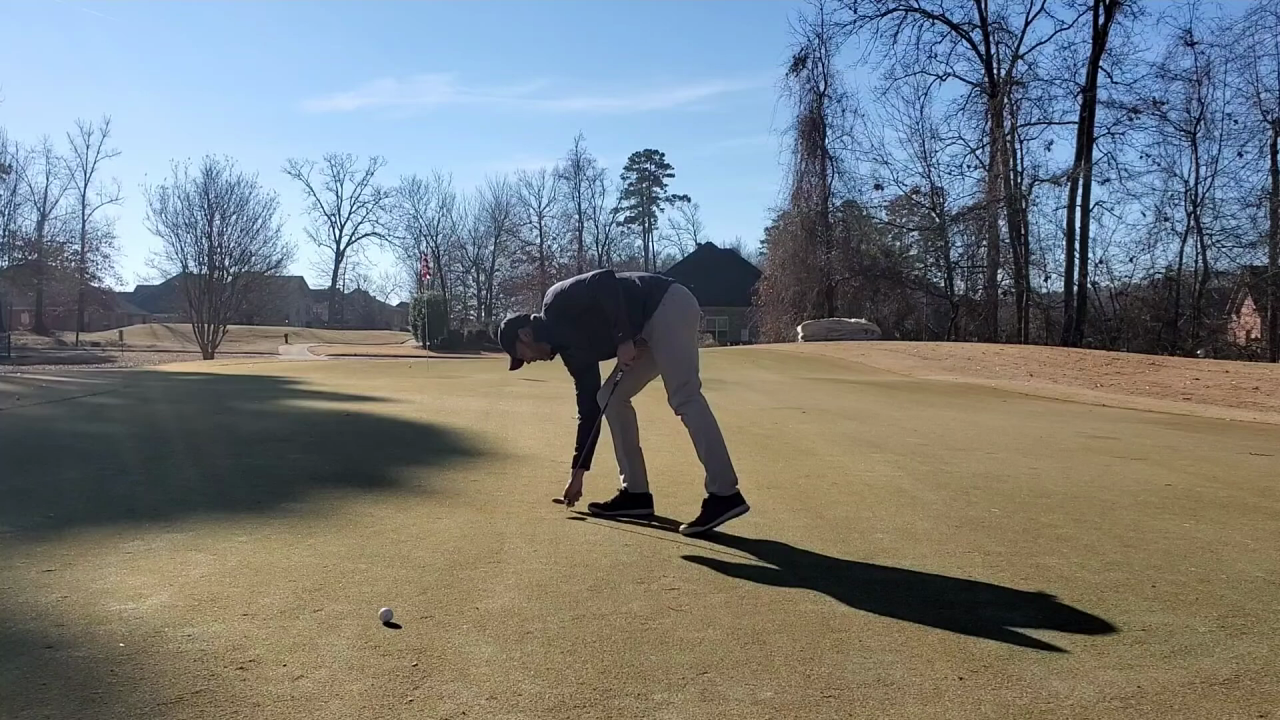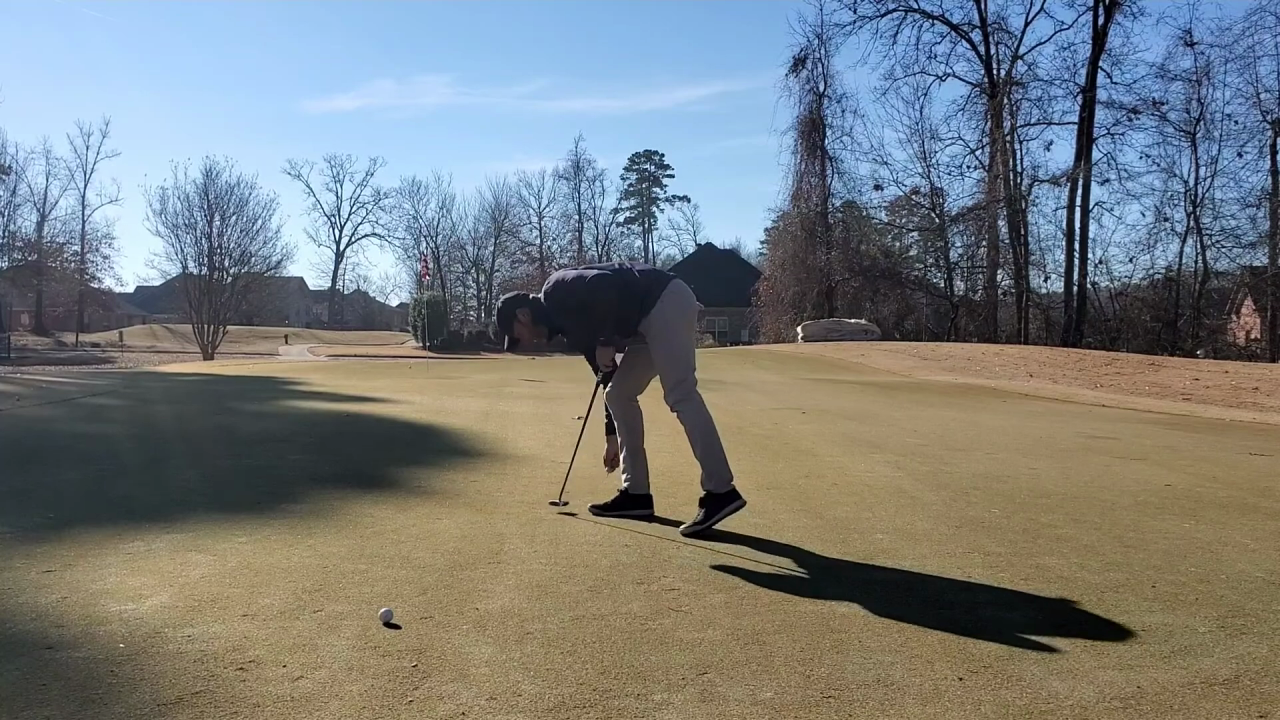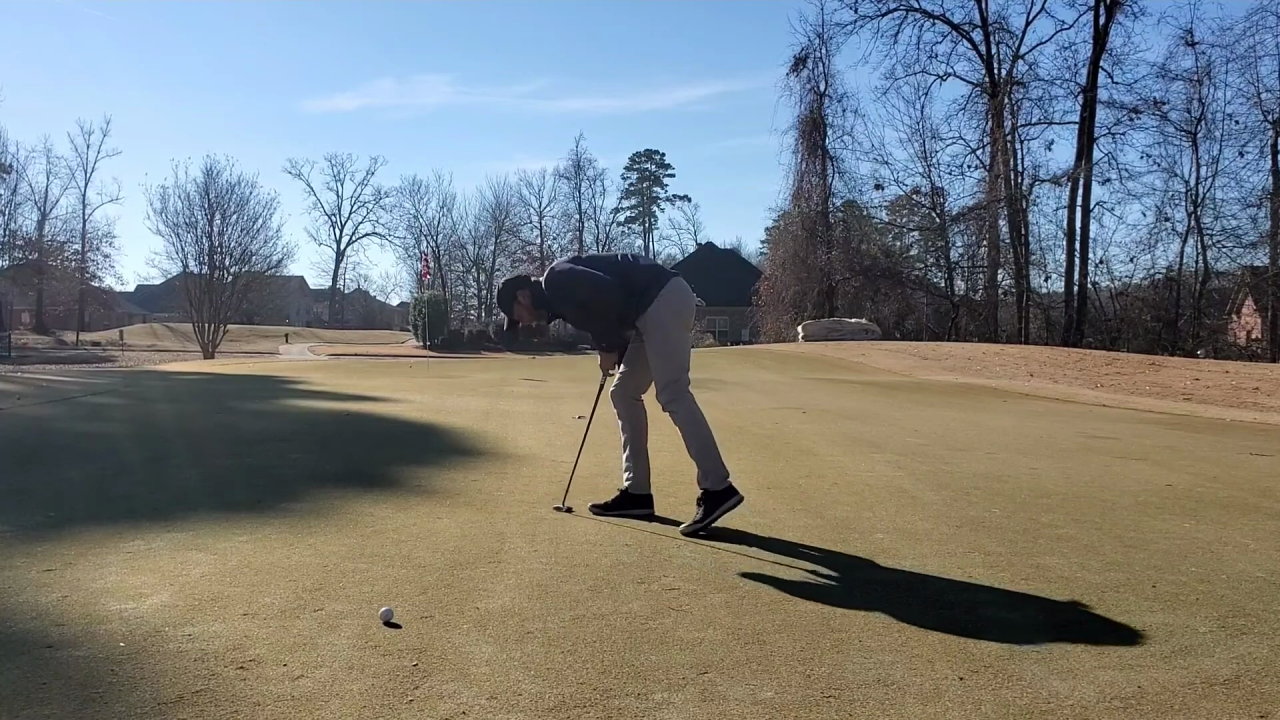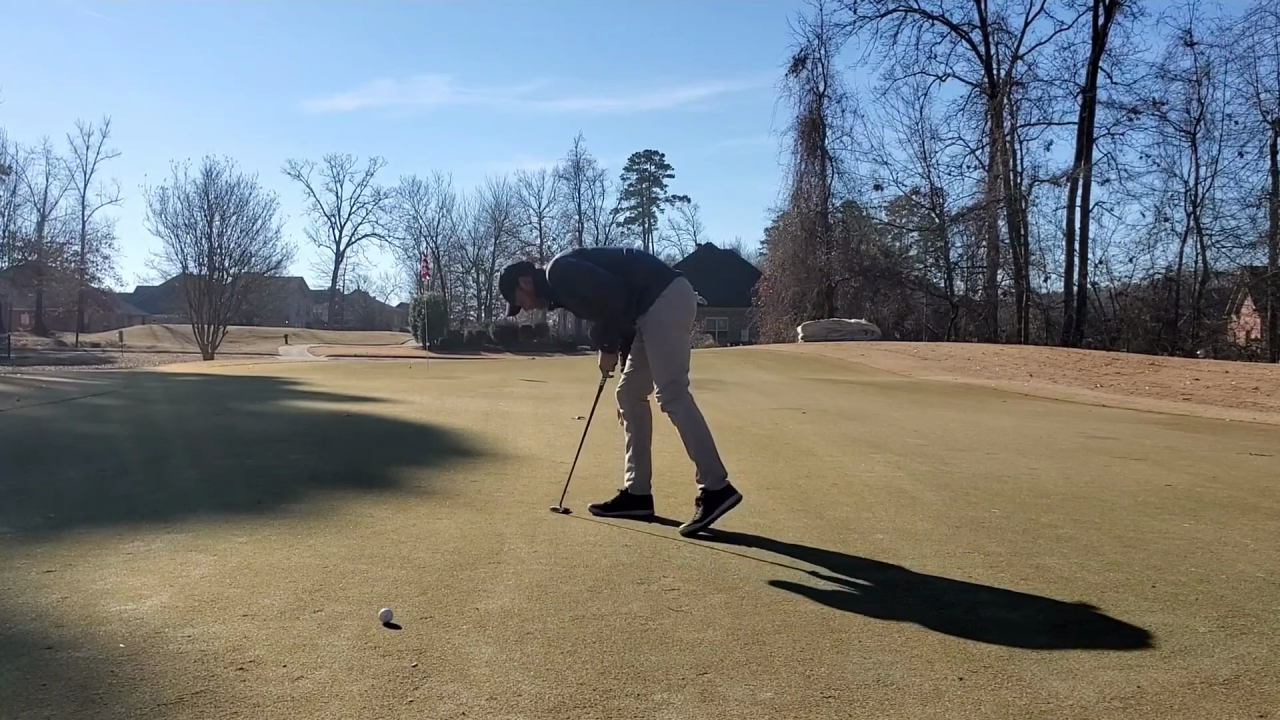
dt=0.4s
person 1, frame 1
left shoulder: (557, 303)
right shoulder: (570, 346)
left elbow: (605, 281)
right elbow: (589, 405)
left wrist: (623, 338)
right wrist: (578, 471)
left hip: (669, 307)
left knee: (684, 398)
right knee: (610, 398)
left ankle: (725, 496)
right ankle: (636, 493)
person 1, frame 2
left shoulder: (557, 292)
right shoulder: (566, 322)
left elbow: (603, 284)
right elbow: (607, 375)
left wrist: (604, 342)
right wrist: (613, 437)
left hip: (667, 302)
right hip: (650, 318)
left knee: (680, 395)
right knee: (618, 394)
left ankle: (721, 493)
right ankle: (636, 493)
person 1, frame 3
left shoulder: (557, 280)
right shoulder: (561, 301)
left elbow: (608, 291)
left wrist: (606, 347)
left hip: (665, 299)
right hip: (654, 309)
left knee: (673, 394)
right knee: (623, 393)
left ankle: (718, 489)
right ankle: (636, 493)
person 1, frame 4
left shoulder: (560, 272)
right shoulder: (563, 289)
left elbow: (612, 292)
right elbow: (618, 317)
left wrist: (606, 347)
left hip: (665, 299)
right hip: (656, 307)
left knee: (671, 394)
right knee: (630, 393)
left ankle: (716, 489)
right ankle: (637, 494)
